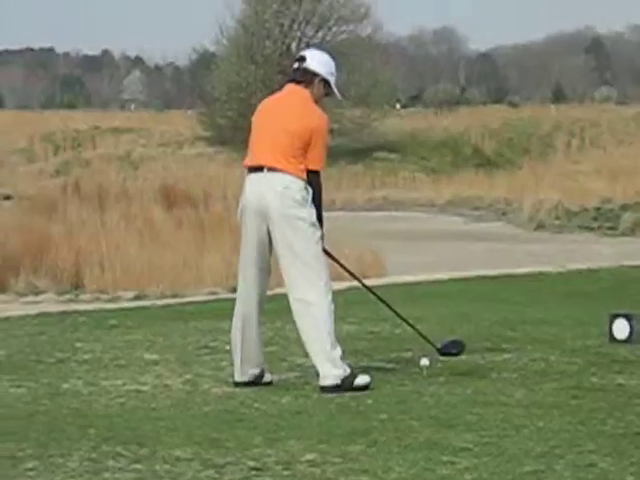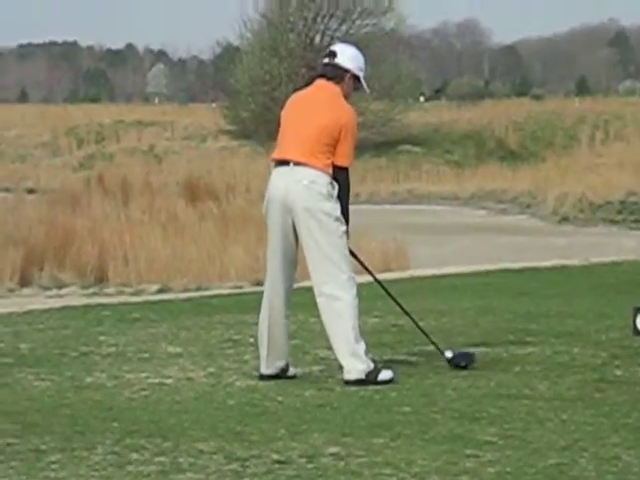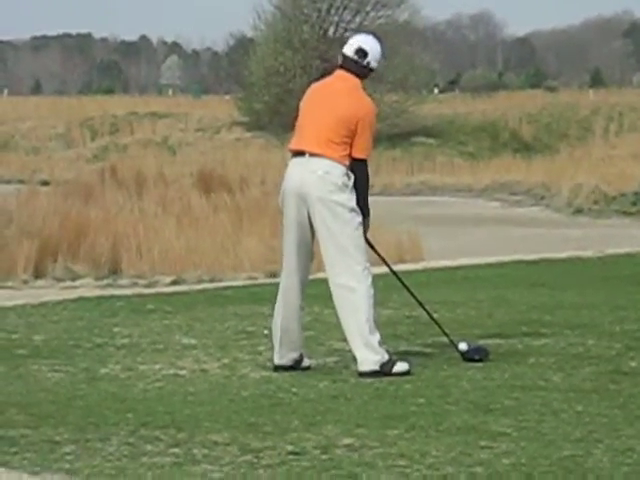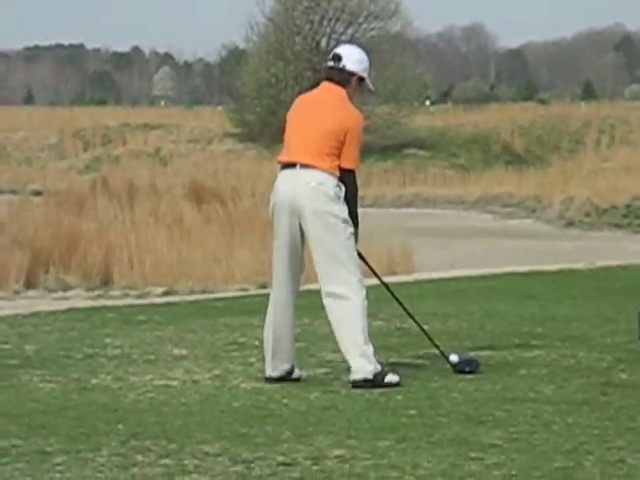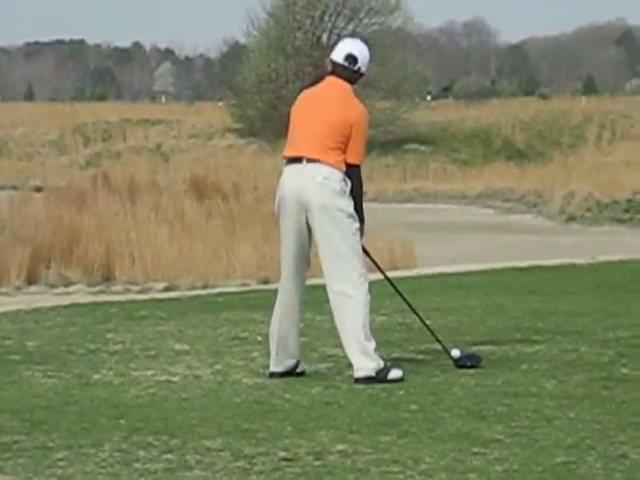
dt=1s
person 1, frame 1
left shoulder: (265, 105)
right shoulder: (316, 117)
right elbow: (313, 176)
right wrist: (318, 226)
left hip: (253, 188)
right hip: (287, 191)
left knee: (250, 285)
right knee: (311, 286)
left ankle: (247, 369)
right ankle: (333, 372)
person 1, frame 2
left shoulder: (295, 99)
right shoulder: (345, 113)
right elbow: (340, 173)
right wrist: (343, 222)
left hip: (279, 183)
right hip: (312, 186)
left knee: (277, 280)
right knee: (336, 281)
left ankle: (273, 362)
right ankle: (357, 367)
person 1, frame 3
left shoulder: (315, 89)
right shoulder: (364, 105)
right elbow: (359, 164)
right wrist: (363, 213)
left hip: (296, 173)
right hip: (328, 178)
left knee: (293, 271)
right knee: (351, 272)
left ankle: (286, 353)
right ankle: (371, 357)
person 1, frame 4
left shoulder: (300, 102)
right shoulder: (351, 115)
right elbow: (347, 174)
right wrist: (353, 222)
left hip: (285, 184)
right hip: (318, 188)
left knee: (283, 281)
right knee: (344, 283)
left ankle: (278, 365)
right ankle: (364, 367)
person 1, frame 5
left shoulder: (304, 97)
right shoulder: (356, 110)
right elbow: (352, 169)
right wrist: (359, 217)
left hip: (291, 179)
right hip: (325, 182)
left knee: (291, 275)
right knee: (348, 278)
left ankle: (282, 360)
right ankle: (366, 364)
